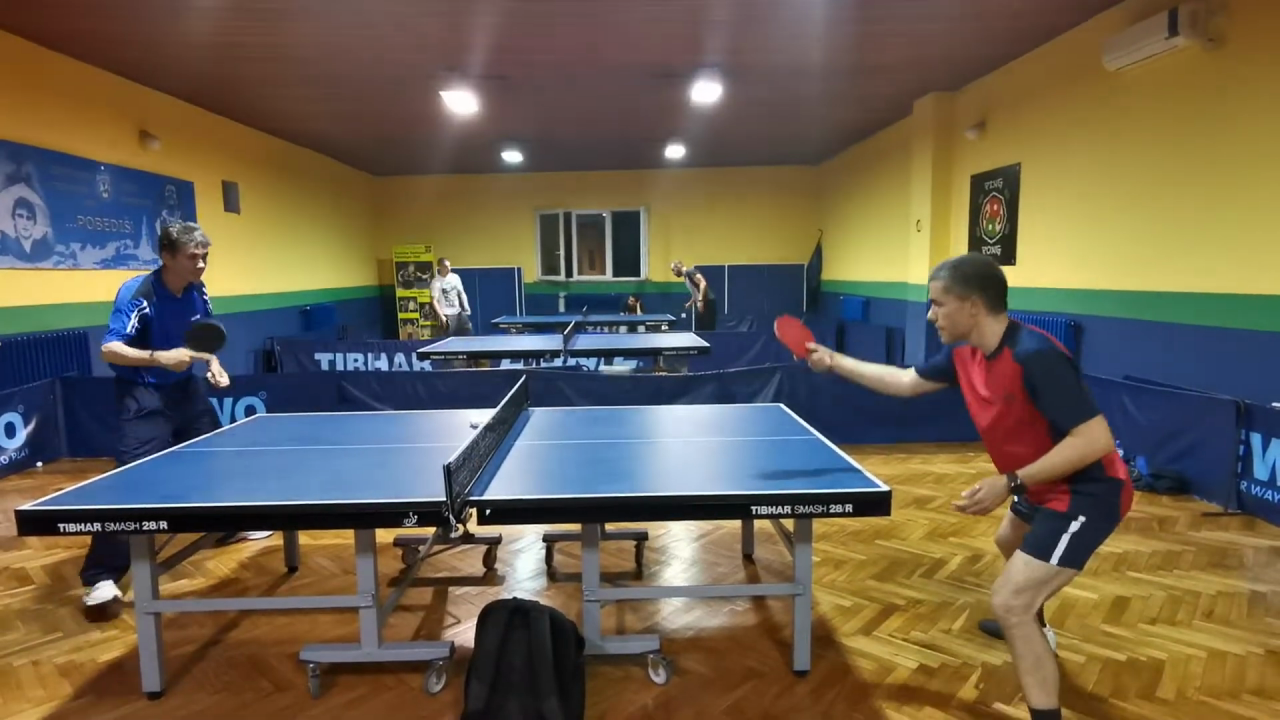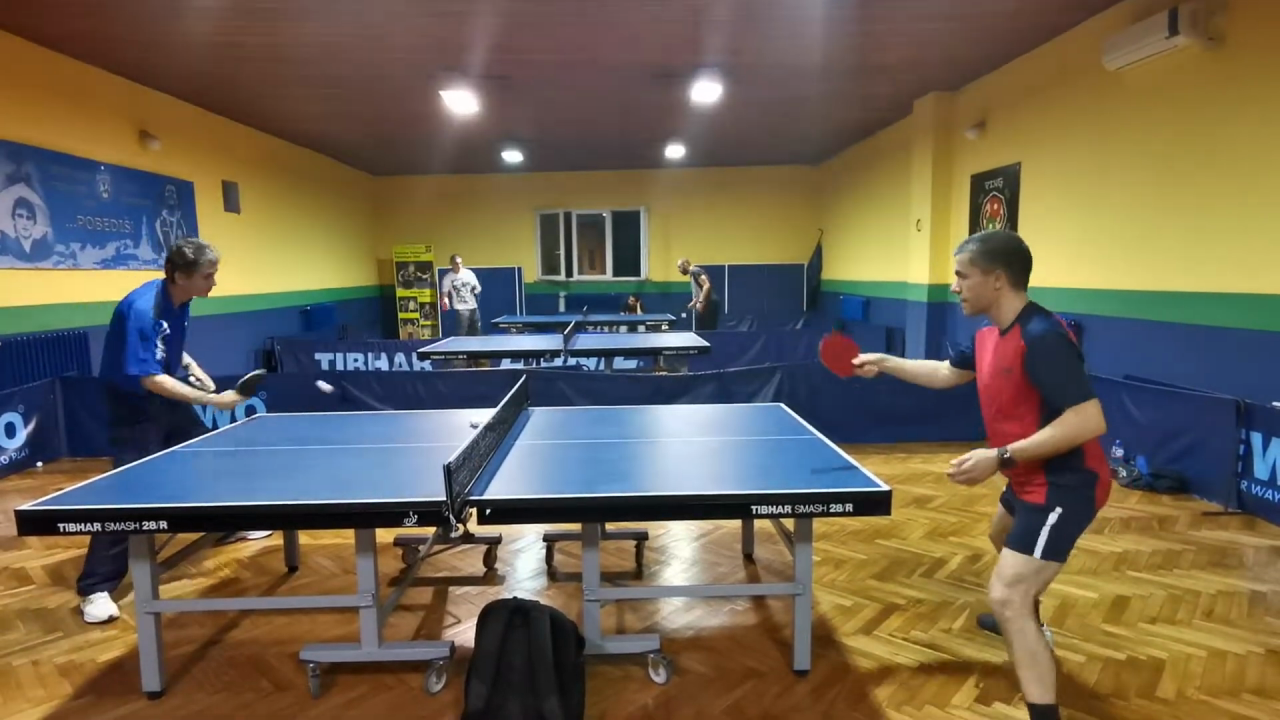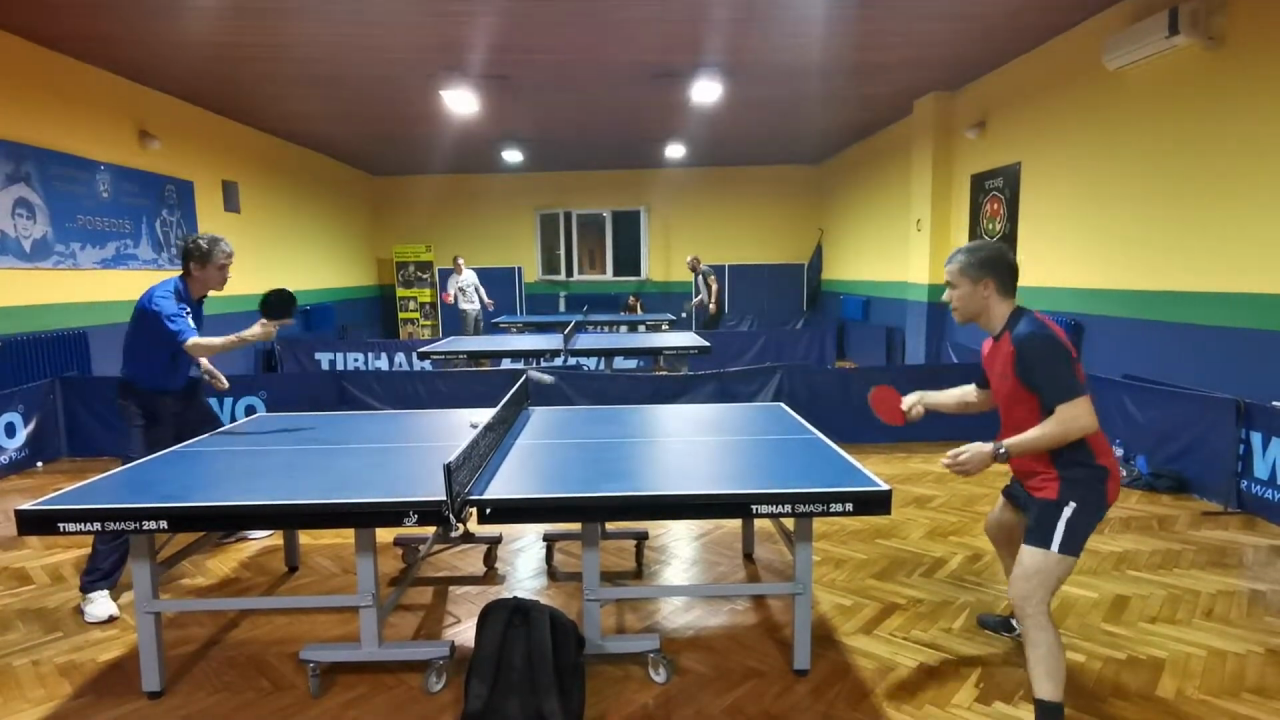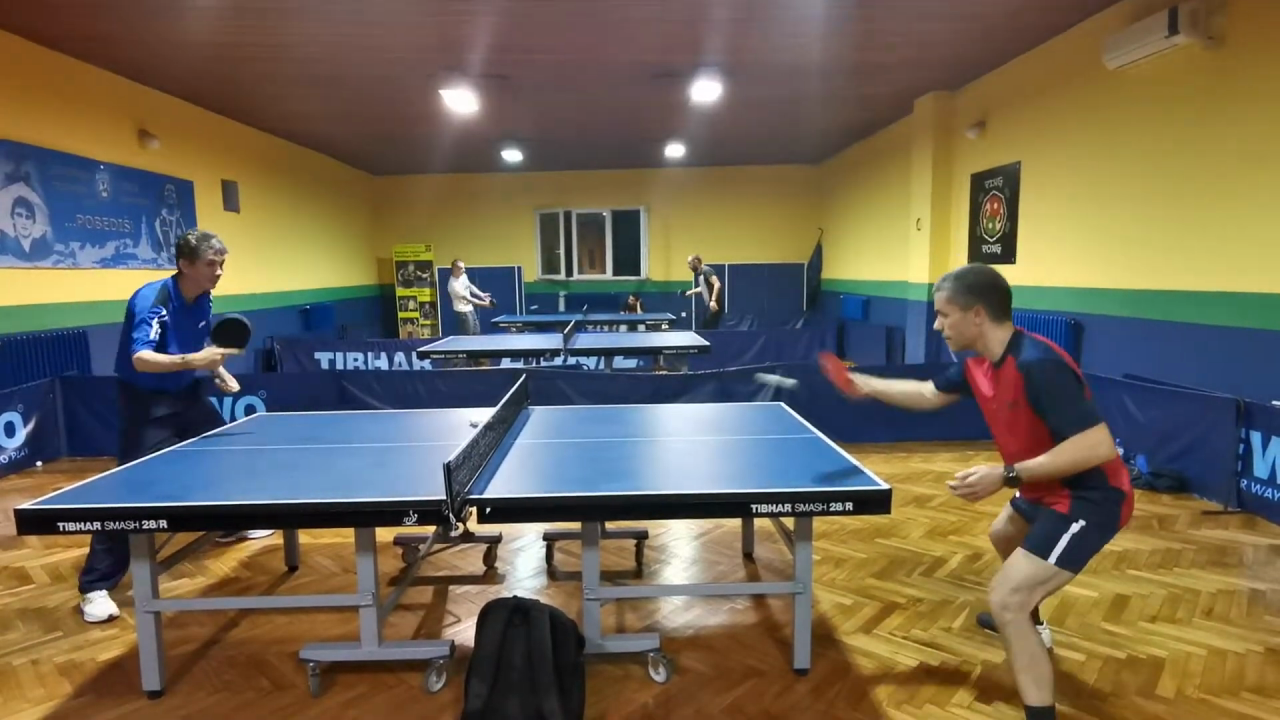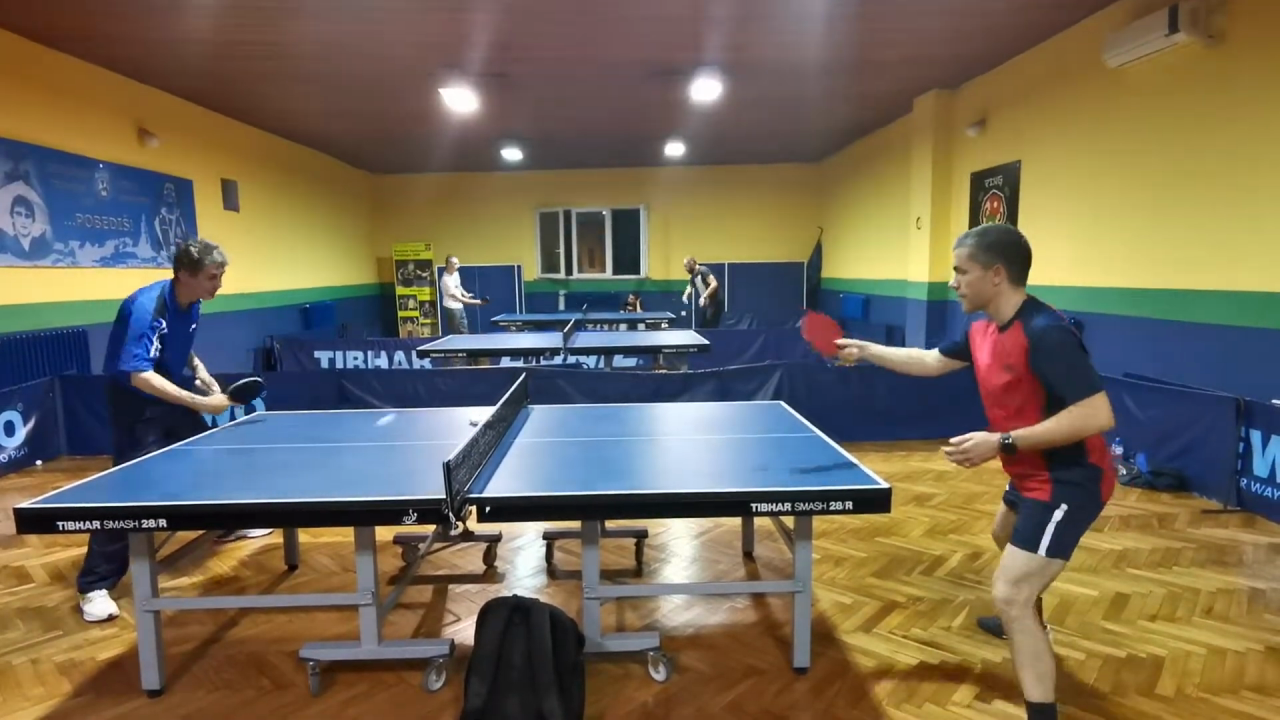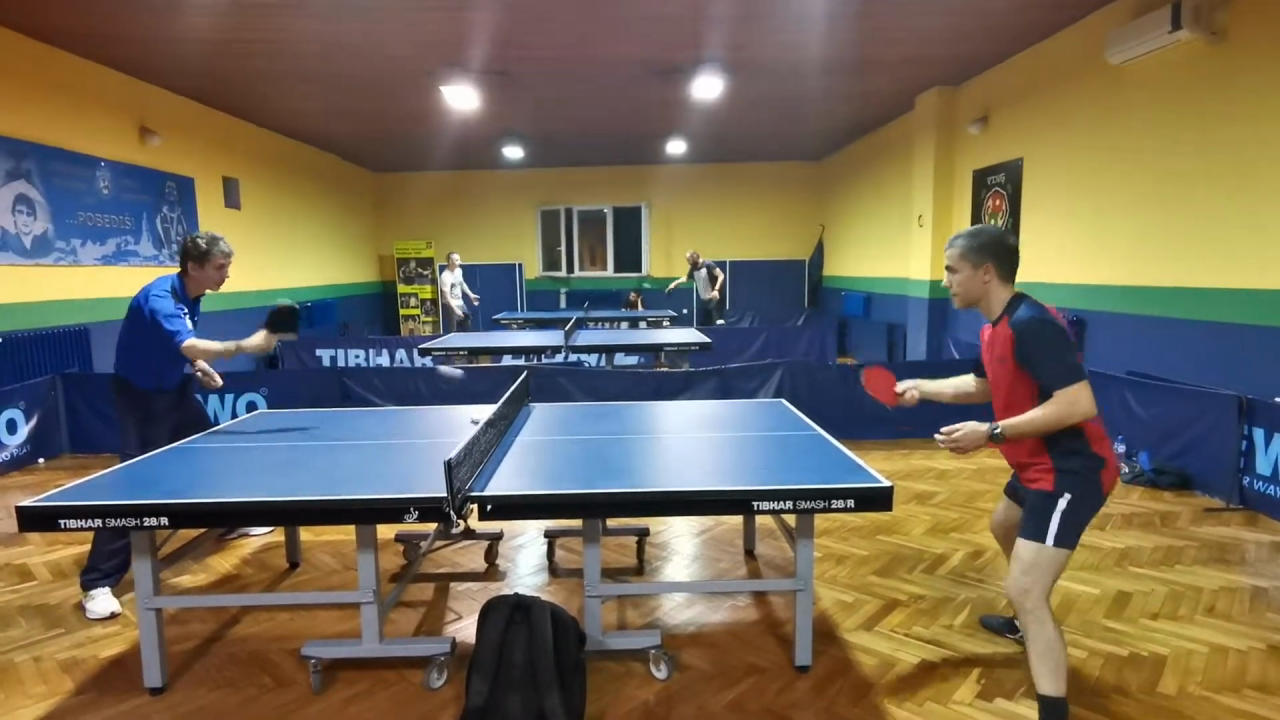
dt=0.3s
person 1, frame 1
left shoulder: (1035, 356)
right shoulder: (965, 354)
left elbow: (1097, 439)
right elbow: (907, 381)
left wrist: (1010, 484)
right wrist: (836, 362)
left hip: (1087, 495)
right hip: (1048, 487)
left knee: (1009, 601)
right knee: (1010, 543)
right ankle: (1035, 632)
person 1, frame 2
left shoulder: (1042, 337)
right shoulder: (990, 334)
left elbow: (1089, 421)
right elbow: (950, 374)
left wrist: (1000, 458)
right wrist: (886, 364)
left hip: (1062, 486)
right hip: (1031, 478)
left knee: (1008, 597)
right knee: (1004, 539)
right ankle: (1021, 625)
person 1, frame 3
left shoulder: (1032, 339)
right shoulder: (996, 342)
left elbow: (1081, 420)
right elbow: (981, 396)
left wrist: (996, 452)
right wrist: (925, 399)
left hip: (1075, 483)
right hip: (1040, 474)
left knee: (1027, 597)
right knee: (999, 529)
right ankle: (1023, 624)
person 1, frame 4
left shoulder: (1037, 365)
right shoulder: (978, 361)
left elbow: (1100, 447)
right elbow: (931, 394)
left wrist: (1007, 475)
right wrist: (868, 386)
left hip: (1087, 501)
right hip: (1049, 491)
left knee: (1006, 600)
right knee: (1004, 537)
right ankle: (1029, 628)
person 1, frame 5
left shoulder: (1046, 333)
right shoulder: (982, 329)
left elbow: (1099, 416)
right elbow: (933, 362)
left wrist: (1003, 442)
right wrist: (865, 350)
left hip: (1067, 483)
right hip: (1033, 475)
left knee: (1009, 594)
right knee: (1005, 536)
right ankle: (1025, 626)
person 1, frame 6
left shoulder: (1029, 323)
right shoulder: (996, 325)
left elbow: (1079, 404)
right elbow: (980, 386)
left wrist: (990, 432)
right wrist: (921, 388)
left hip: (1071, 473)
right hip: (1039, 466)
left knee: (1025, 592)
right knee: (1004, 529)
right ankle: (1023, 622)
person 2, frame 1
left shoulder: (198, 291)
right shoulder: (135, 293)
right elbow: (109, 349)
left wrist: (213, 363)
right wrist: (159, 358)
left hip: (187, 389)
right hip: (144, 396)
right ankle: (100, 576)
person 2, frame 2
left shoulder: (178, 301)
right shoulder: (143, 308)
right elbow: (152, 378)
left wrist: (195, 370)
right wrist: (210, 399)
left hip: (167, 398)
right hip: (132, 401)
right ankle: (95, 588)
person 2, frame 3
left shoulder: (193, 296)
right shoulder: (163, 300)
right elbow: (191, 345)
left wrist: (205, 366)
right wrist: (245, 338)
left hip: (182, 392)
right hip: (145, 400)
right ankle: (96, 587)
person 2, frame 4
left shoulder: (203, 300)
right shoulder: (150, 300)
right elbow: (140, 359)
left wrist: (218, 368)
right wrist: (192, 362)
left hip: (188, 393)
right hip: (147, 400)
right ankle: (95, 586)
person 2, frame 5
left shoulder: (192, 304)
right shoulder: (146, 307)
right elbow: (139, 375)
left wrist: (201, 372)
right wrist: (200, 401)
left hip: (176, 395)
right hip: (136, 400)
right ankle: (94, 586)
person 2, frame 6
left shoulder: (191, 294)
right shoulder: (160, 298)
right elbow: (190, 345)
left wrist: (200, 366)
right wrist: (244, 346)
left hip: (174, 389)
right hip: (140, 396)
right ankle: (98, 584)
